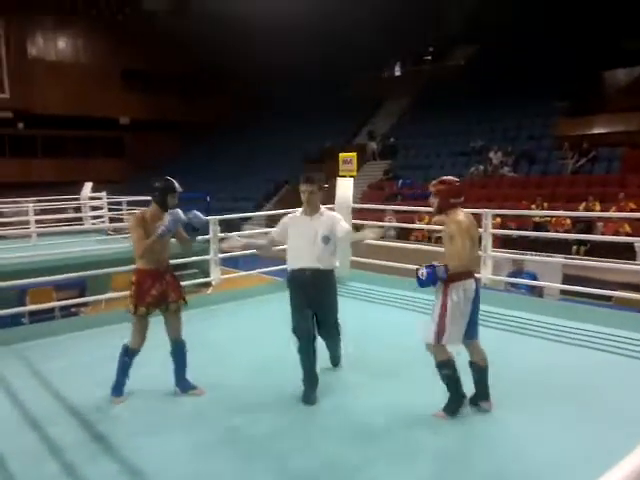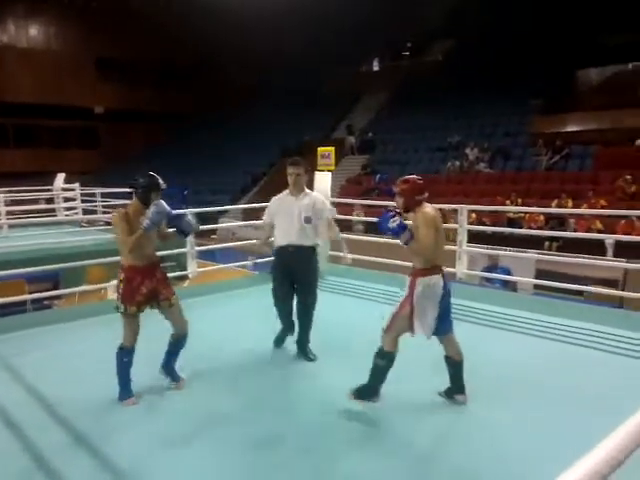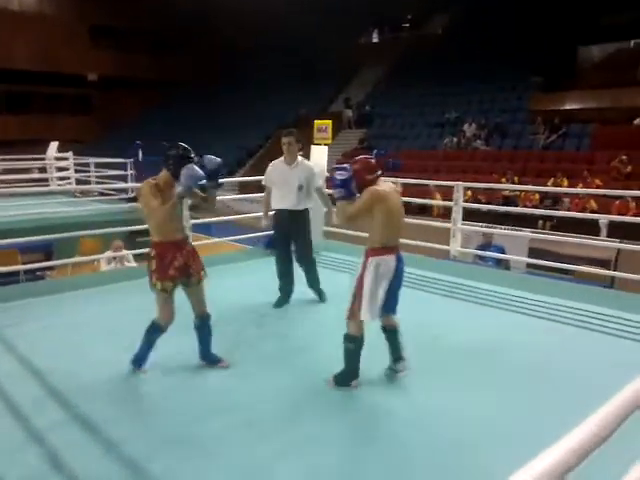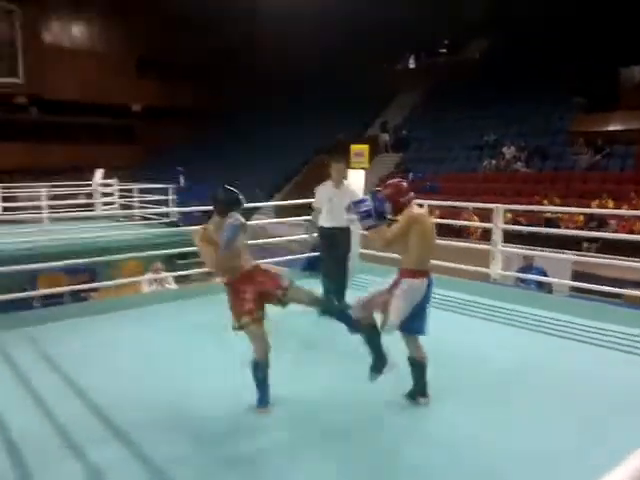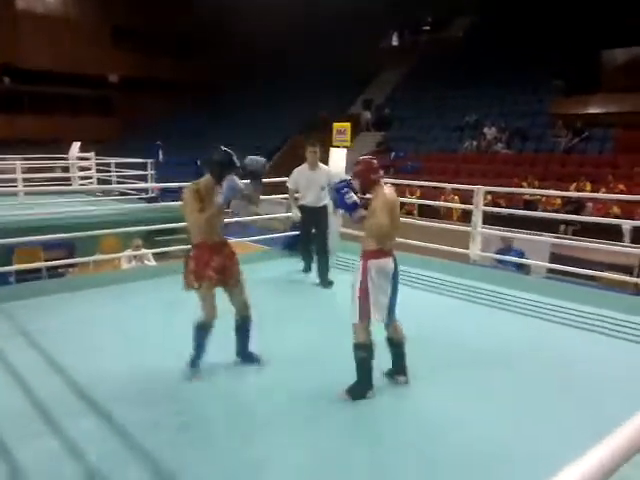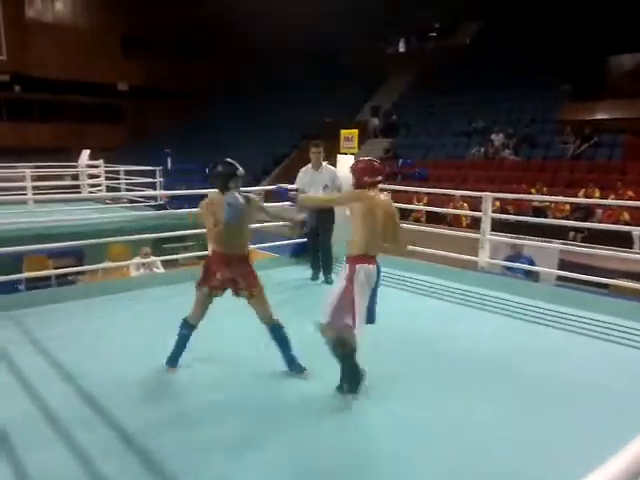
dt=0.4s
person 1, frame 1
left shoulder: (456, 222)
right shoulder: (463, 217)
left elbow: (465, 260)
left wrist: (440, 271)
left hip: (455, 288)
right hip: (468, 284)
left knee: (435, 345)
right knee: (471, 342)
left ankle: (456, 398)
right ankle: (482, 397)
person 1, frame 2
left shoulder: (424, 215)
right shoulder: (430, 211)
left elbow: (427, 250)
left wrist: (404, 233)
right wrist: (405, 226)
left hip: (424, 282)
right hip: (438, 279)
left knee: (391, 334)
right knee: (446, 336)
left ankle: (371, 390)
right ankle: (457, 390)
person 1, frame 3
left shoulder: (374, 192)
right shoulder: (392, 188)
left elbow: (345, 217)
left wrist: (339, 190)
right wrist: (350, 193)
left hip: (378, 259)
right hip: (394, 257)
left knee: (355, 318)
right knee: (385, 312)
left ankle: (350, 374)
right ankle: (397, 359)
person 1, frame 4
left shoulder: (411, 216)
right shoulder: (419, 213)
left elbow: (382, 241)
right elbow: (398, 242)
left wrist: (368, 218)
right wrist: (381, 219)
left hip: (410, 282)
right hip: (421, 281)
left knee: (360, 310)
right knee: (411, 336)
right ankle: (420, 391)
person 1, frame 5
left shoulder: (383, 197)
right shoulder: (386, 193)
left elbow: (379, 230)
right elbow: (372, 221)
left wrist: (353, 209)
right wrist: (356, 205)
left hip: (374, 263)
right hip: (386, 260)
left knee: (361, 324)
right knee: (388, 318)
left ankle: (364, 383)
right ankle: (399, 370)
person 1, frame 6
left shoulder: (361, 197)
right shoulder: (388, 204)
left elbow: (319, 202)
right elbow: (400, 245)
left wrist: (294, 196)
left hip: (358, 268)
right hip: (371, 266)
left knee: (330, 328)
right knee: (345, 324)
left ankle: (352, 373)
right ankle: (348, 377)
person 2, frame 1
left shoulder: (171, 217)
right shoulder: (139, 219)
left elbow: (186, 245)
right elbow: (140, 251)
left wrist: (193, 229)
right wrist: (163, 231)
left hip: (167, 277)
right hip: (145, 279)
left knee: (176, 335)
right knee: (137, 340)
left ankle: (181, 381)
right ankle: (118, 386)
person 2, frame 2
left shoulder: (153, 214)
right shoulder: (121, 216)
left elbow: (163, 237)
right elbow: (128, 248)
left wrist: (181, 230)
right wrist: (148, 224)
left hip: (156, 273)
right hip: (133, 278)
left knee: (181, 326)
right knee: (130, 339)
left ankle: (168, 367)
right ankle: (124, 389)
person 2, frame 3
left shoulder: (183, 183)
right shoulder: (150, 187)
right elbow: (162, 216)
left wrist: (207, 182)
right wrist: (181, 190)
left hip: (186, 248)
right hip: (163, 253)
left knee: (201, 309)
right knee: (166, 317)
left ankle: (206, 354)
right ankle: (140, 356)
person 2, frame 4
left shoulder: (234, 224)
right shoulder: (201, 236)
right elbow: (215, 268)
right wrist: (225, 242)
left hip: (259, 275)
right hip: (239, 289)
left knee: (314, 299)
right knee: (262, 349)
left ankle: (361, 327)
right ankle: (263, 397)
person 2, frame 5
left shoulder: (223, 187)
right shoulder: (192, 192)
left elbow: (251, 199)
right elbow: (200, 226)
left wrist: (255, 180)
right wrist: (221, 201)
left hip: (223, 250)
right hip: (203, 254)
left knee: (243, 305)
right knee: (210, 314)
left ankle: (243, 351)
right ankle: (195, 358)
person 2, frame 6
left shoulder: (248, 201)
right shoulder: (208, 205)
left elbow: (272, 213)
right elbow: (213, 237)
right wrist: (227, 218)
left hip: (242, 263)
right hip: (217, 263)
left knee: (267, 317)
right knee: (196, 315)
left ankle: (291, 360)
right ankle: (176, 355)
person 3, frame 1
left shoulder: (332, 218)
right shoulder: (290, 220)
left elbow: (350, 236)
right elbow: (269, 242)
left wrist: (366, 235)
right wrist: (244, 243)
left hip: (324, 278)
right hip: (298, 279)
left knee: (330, 328)
right knee: (303, 332)
left ankle: (334, 351)
right ankle: (310, 384)
person 3, frame 2
left shoulder: (316, 201)
right shoulder: (277, 201)
left elbow: (330, 225)
right elbow: (268, 229)
left wrist: (343, 247)
left hip: (306, 254)
right hip: (282, 253)
left knee: (306, 302)
right knee: (281, 299)
left ankle: (303, 345)
right ankle: (286, 327)
person 3, frame 3
left shoulder: (307, 168)
right shoulder: (273, 167)
left elbow: (320, 190)
right elbow: (268, 193)
left wrist: (331, 210)
right wrist: (265, 216)
left hip: (300, 215)
right hip: (280, 215)
left knee: (305, 256)
right knee: (282, 257)
left ankle: (316, 287)
right ankle: (285, 293)
person 3, frame 4
left shoulder: (350, 191)
right shoulder: (321, 190)
right elbow: (316, 212)
left hip: (343, 232)
right hip: (326, 231)
left knee: (341, 266)
right knee: (327, 266)
left ankle: (340, 297)
right ankle: (329, 298)
person 3, frame 5
left shoulder: (326, 171)
right shoulder: (298, 172)
right elbow: (291, 193)
right wrist: (294, 208)
left hip: (321, 209)
right hip: (304, 210)
left knee: (322, 243)
right knee: (304, 240)
left ankle: (324, 276)
right ankle: (307, 262)
person 3, frame 6
left shoulder: (331, 171)
right shoulder: (304, 172)
left elbow: (338, 191)
left hip: (326, 210)
right hip: (311, 210)
left knee: (326, 243)
right knee: (312, 242)
left ankle: (327, 273)
right ankle: (315, 270)
